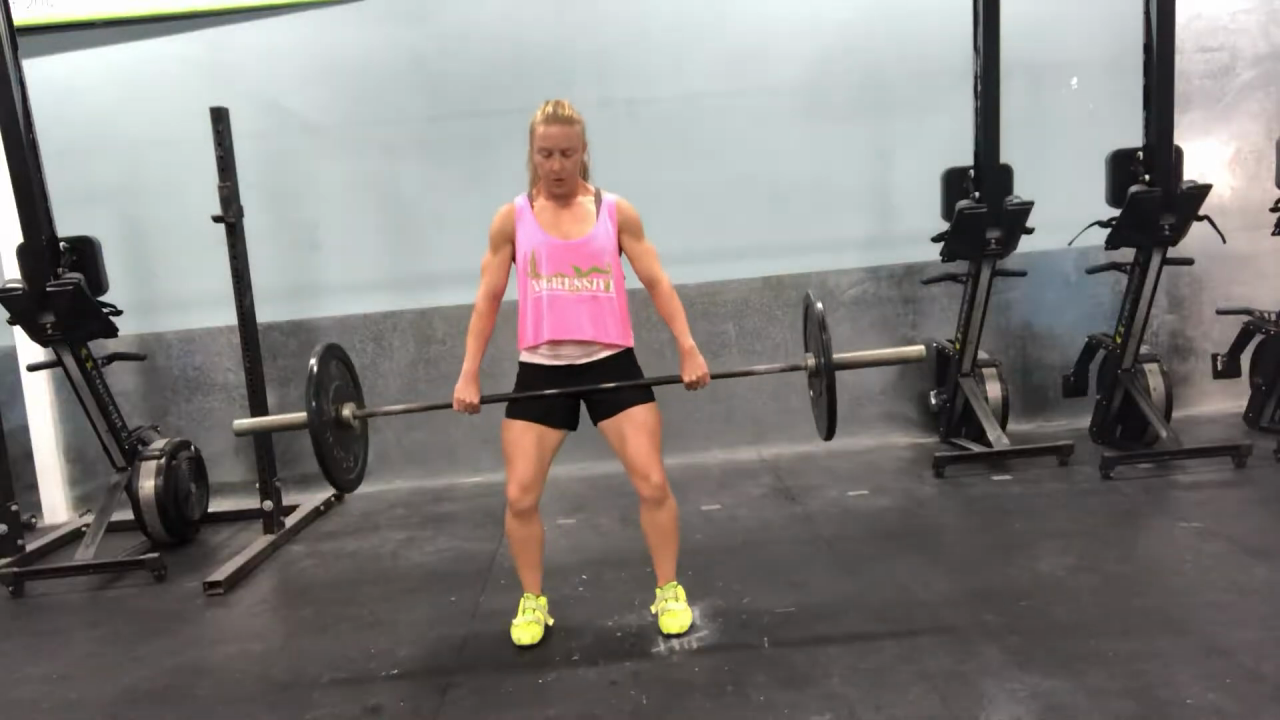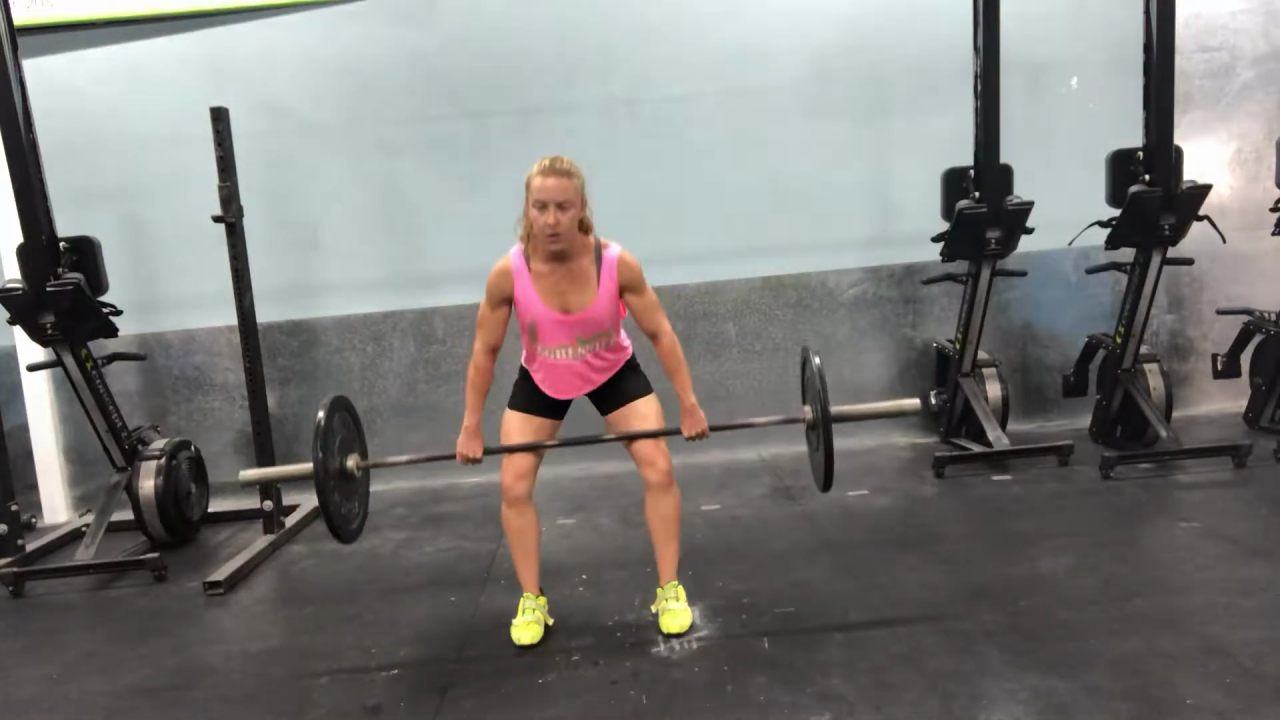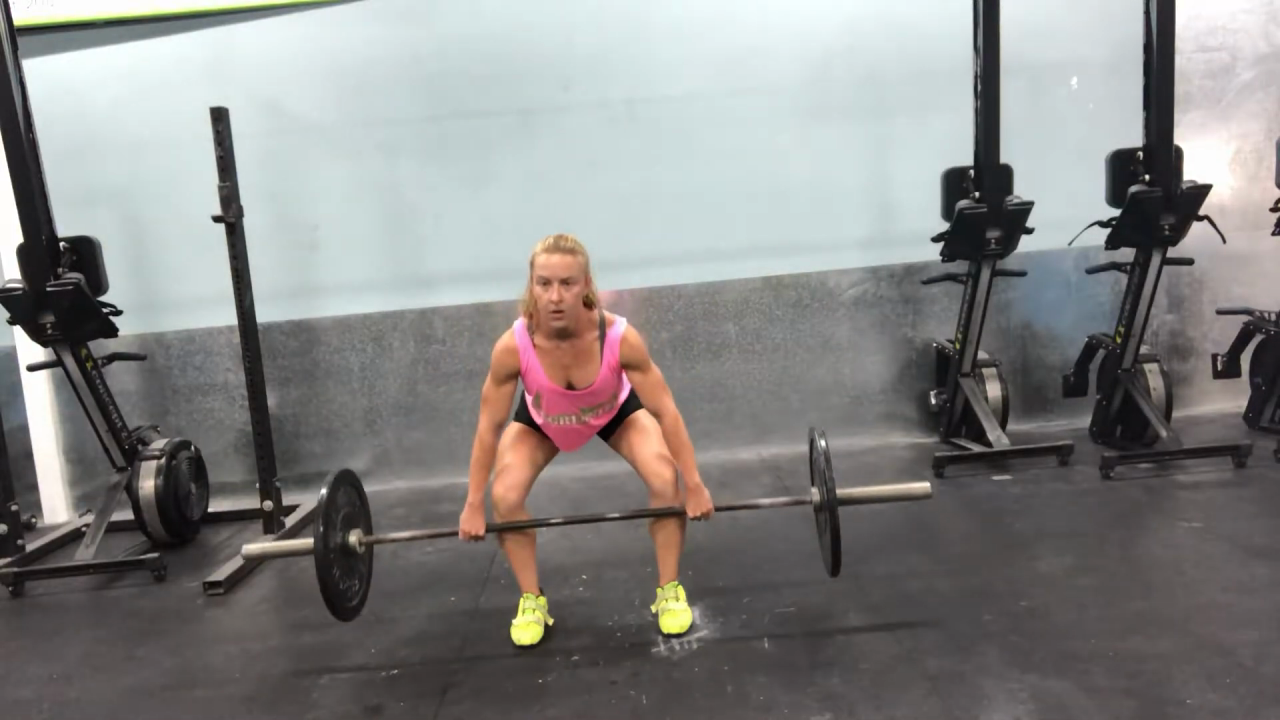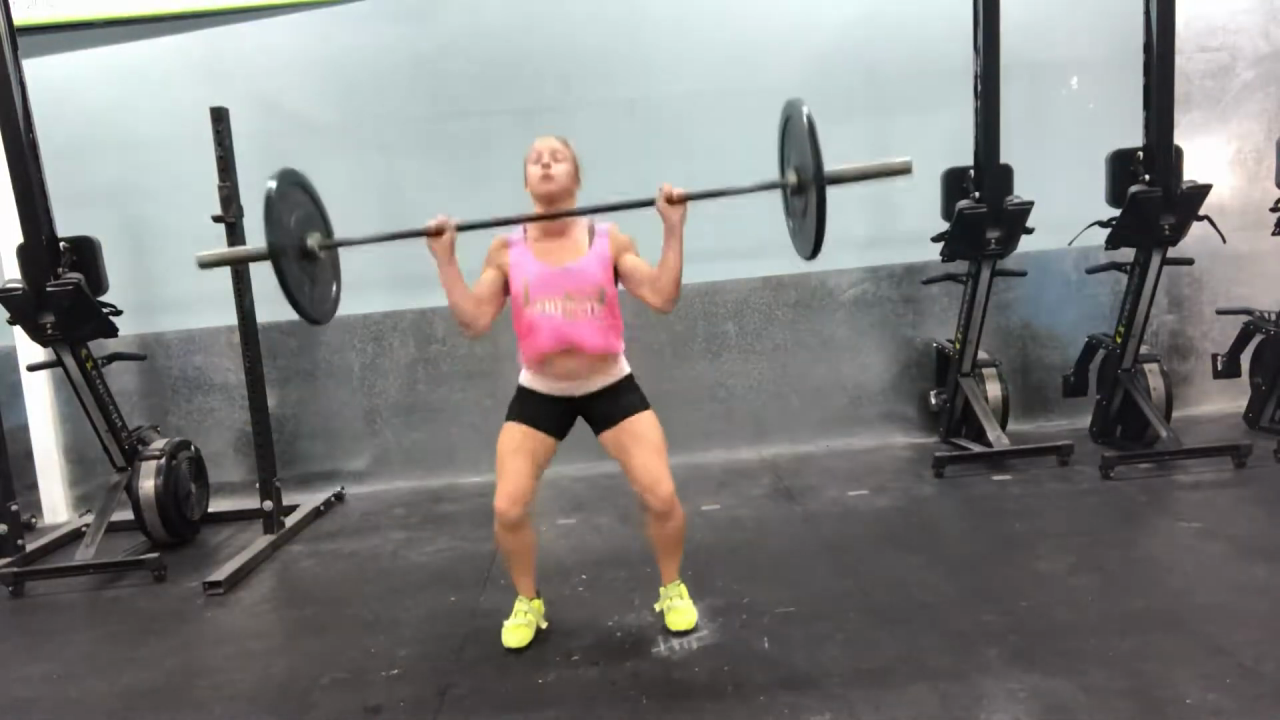
dt=1s
person 1, frame 1
left shoulder: (616, 211)
right shoulder: (512, 218)
left elbow: (657, 282)
right elbow: (488, 299)
left wrist: (688, 348)
right wrist: (468, 372)
left hip: (611, 364)
right hip: (540, 371)
left knee: (652, 483)
right knee: (519, 496)
left ankle: (668, 591)
right ankle: (532, 602)
person 1, frame 2
left shoulder: (617, 263)
right shoulder: (507, 273)
left elbow: (660, 334)
right elbow: (485, 351)
left wrist: (689, 404)
right wrist: (471, 426)
left hip: (614, 373)
right hip: (540, 381)
left knee: (658, 470)
right knee: (514, 486)
left ankle: (669, 591)
right ankle: (532, 601)
person 1, frame 3
left shoulder: (621, 338)
right shoulder: (512, 347)
left elbow: (665, 412)
right elbow: (489, 427)
left wrist: (694, 485)
right wrist: (473, 503)
left hip: (616, 410)
right hip: (540, 420)
left knee: (666, 481)
right knee: (505, 497)
left ankle: (669, 592)
right ankle: (532, 602)
person 1, frame 4
left shoulder: (607, 239)
right shoulder: (507, 249)
left elbow: (663, 299)
right elbow: (475, 323)
left wrist: (673, 226)
right wrist: (444, 256)
left hip: (610, 385)
right hip: (539, 392)
left knee: (661, 497)
right knee: (508, 510)
left ankle: (672, 590)
right ankle: (527, 602)
